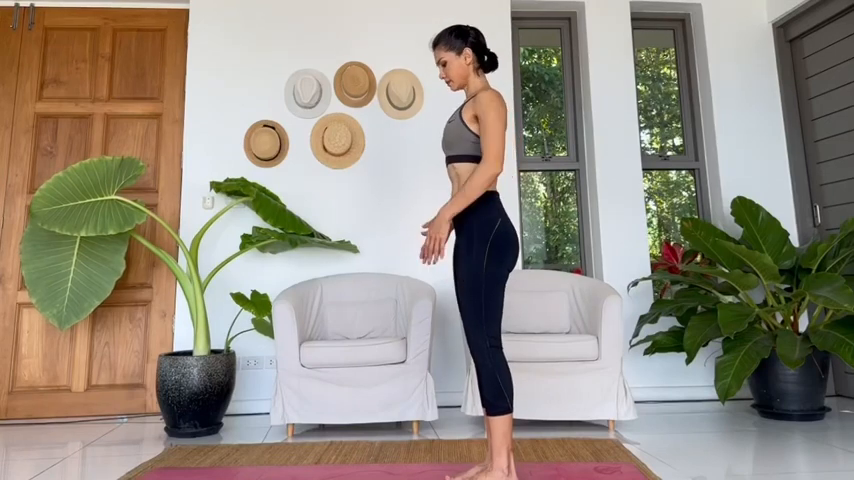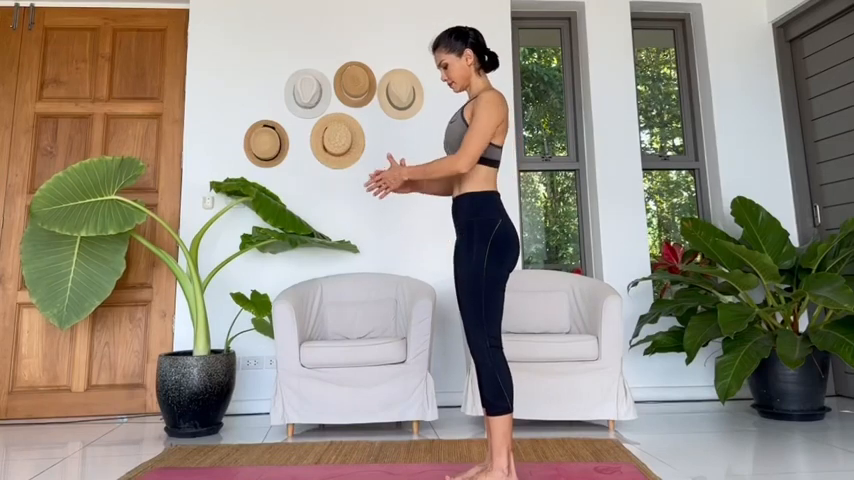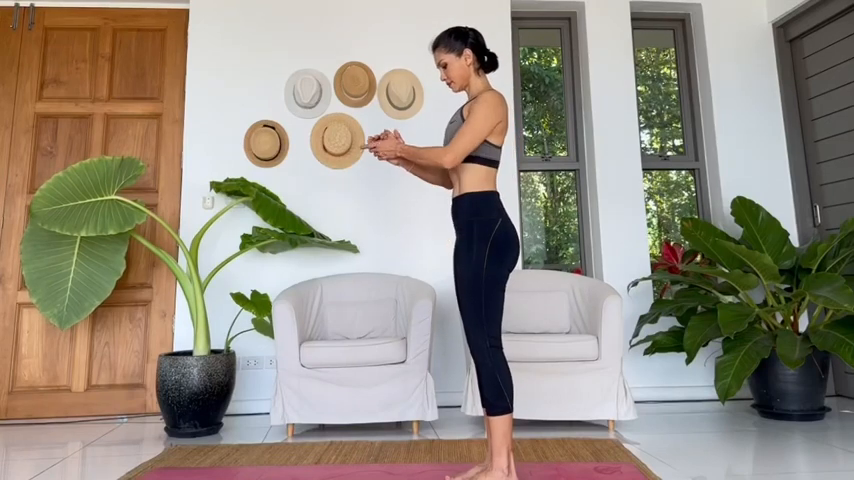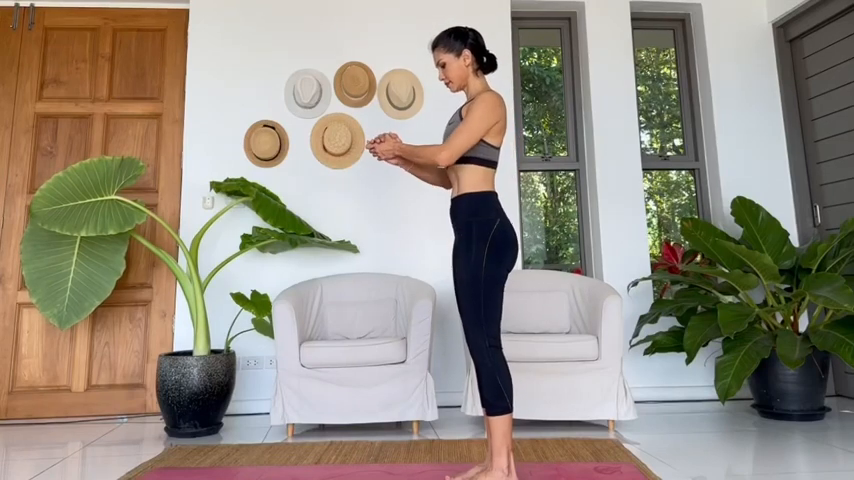
dt=0.2s
person 1, frame 1
left shoulder: (487, 100)
right shoulder: (469, 107)
left elbow: (487, 169)
left wrist: (443, 216)
right wrist: (445, 222)
left hip: (486, 228)
right hip: (473, 230)
left knee: (485, 343)
right knee: (481, 344)
person 1, frame 2
left shoulder: (489, 100)
right shoulder: (469, 108)
left elbow: (462, 164)
left wrist: (404, 173)
right wrist: (407, 180)
left hip: (487, 227)
right hip: (473, 229)
left knee: (485, 342)
right knee: (481, 343)
person 1, frame 3
left shoulder: (490, 100)
right shoulder: (469, 107)
left elbow: (450, 157)
right elbow: (449, 176)
left wrist: (401, 148)
right wrist: (401, 158)
left hip: (486, 227)
right hip: (473, 229)
left knee: (485, 342)
right knee: (481, 343)
person 1, frame 4
left shoulder: (488, 101)
right shoulder: (468, 108)
left elbow: (444, 156)
right elbow: (447, 176)
left wrist: (400, 148)
right wrist: (400, 157)
left hip: (485, 228)
right hip: (471, 230)
left knee: (484, 343)
right knee: (480, 344)
